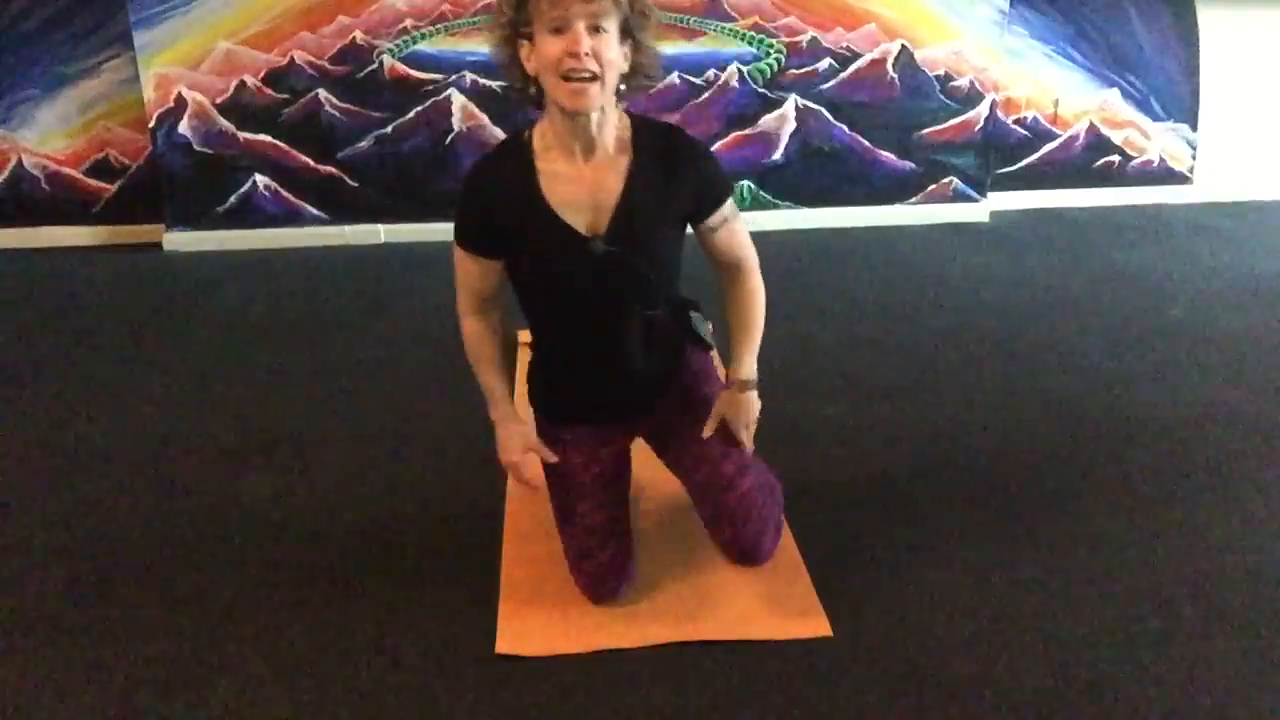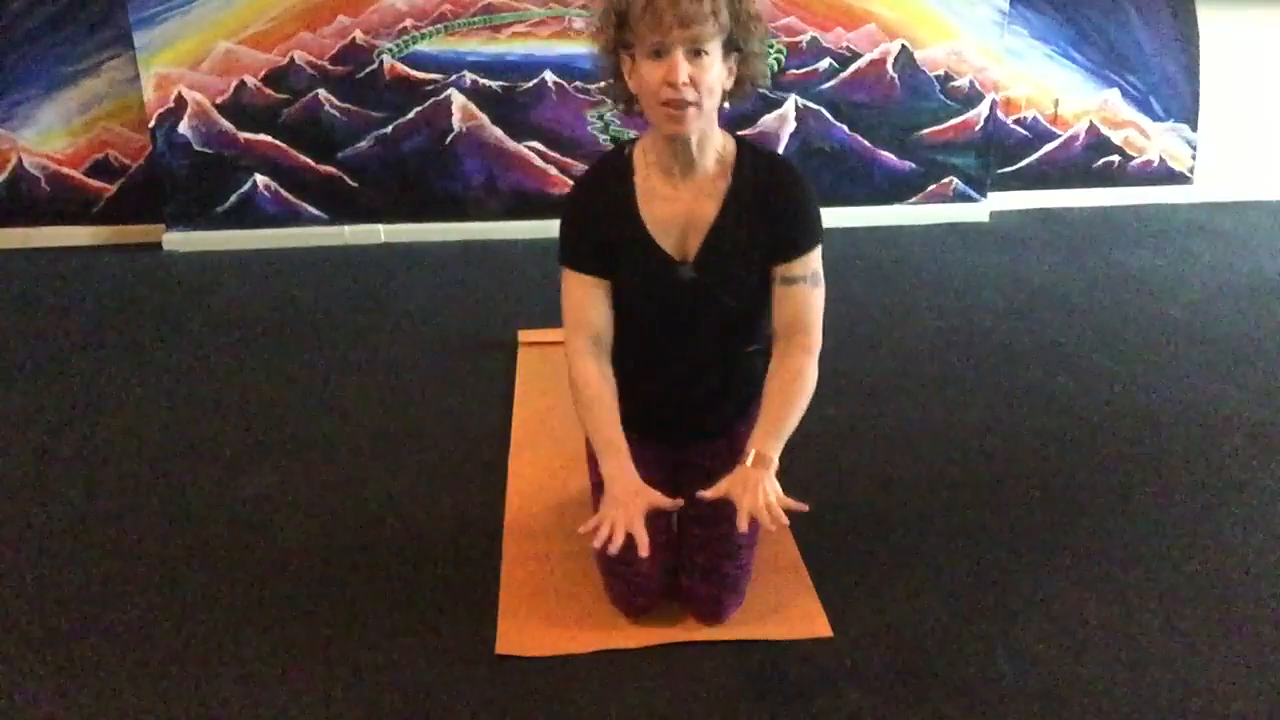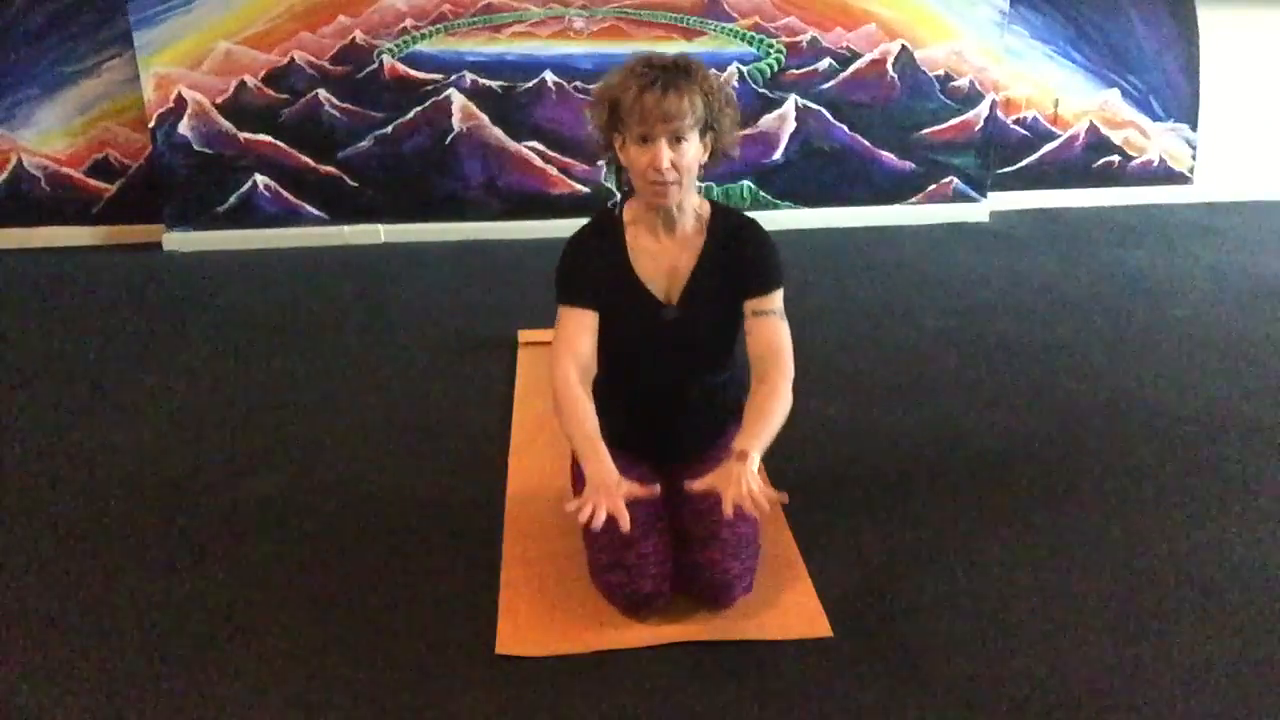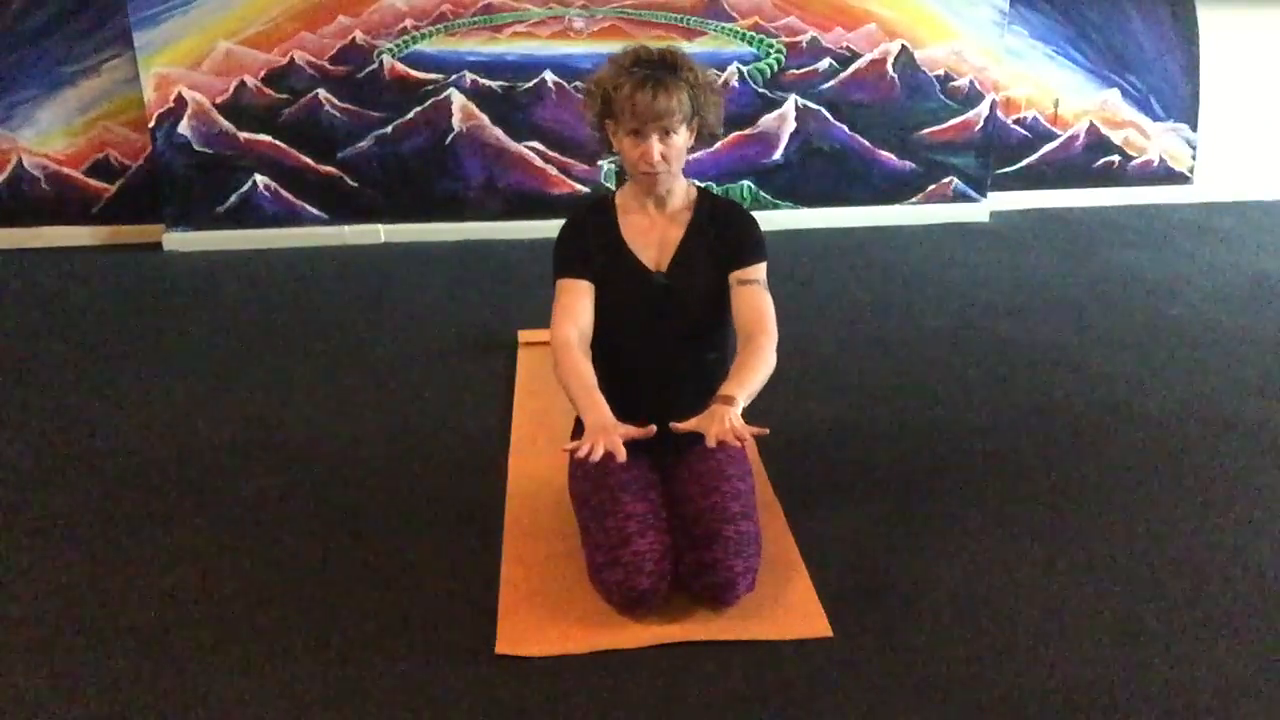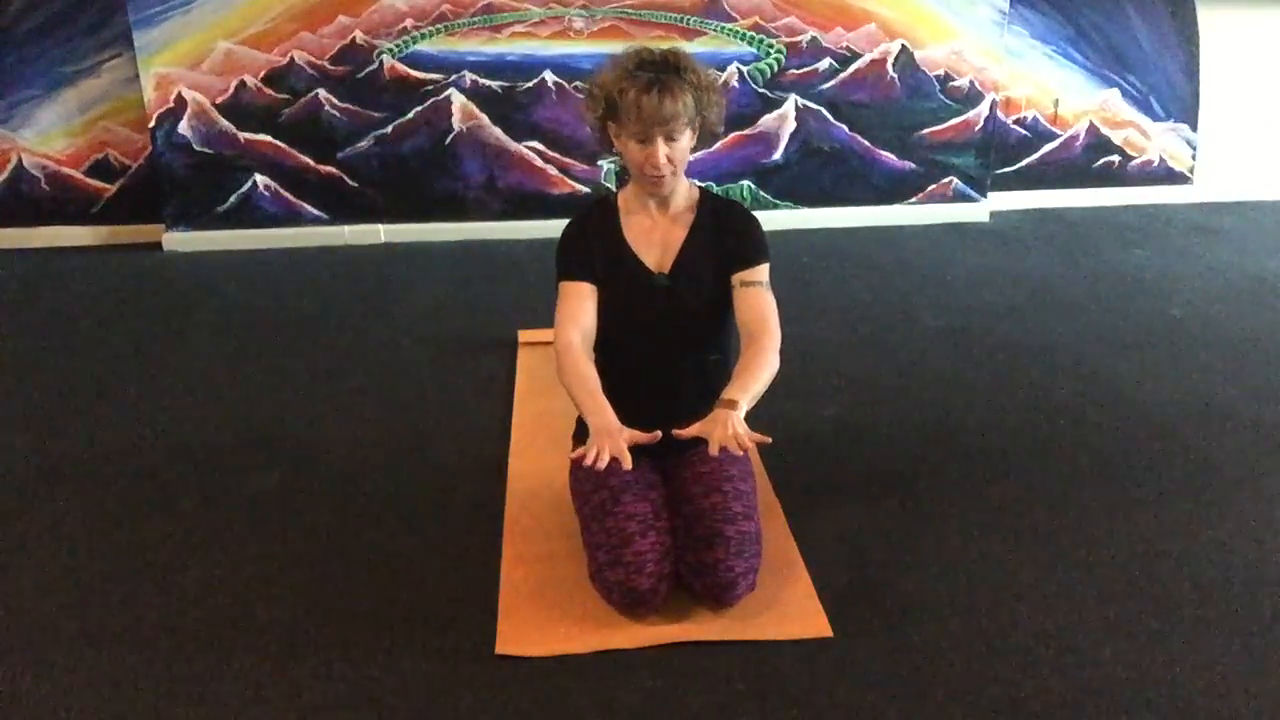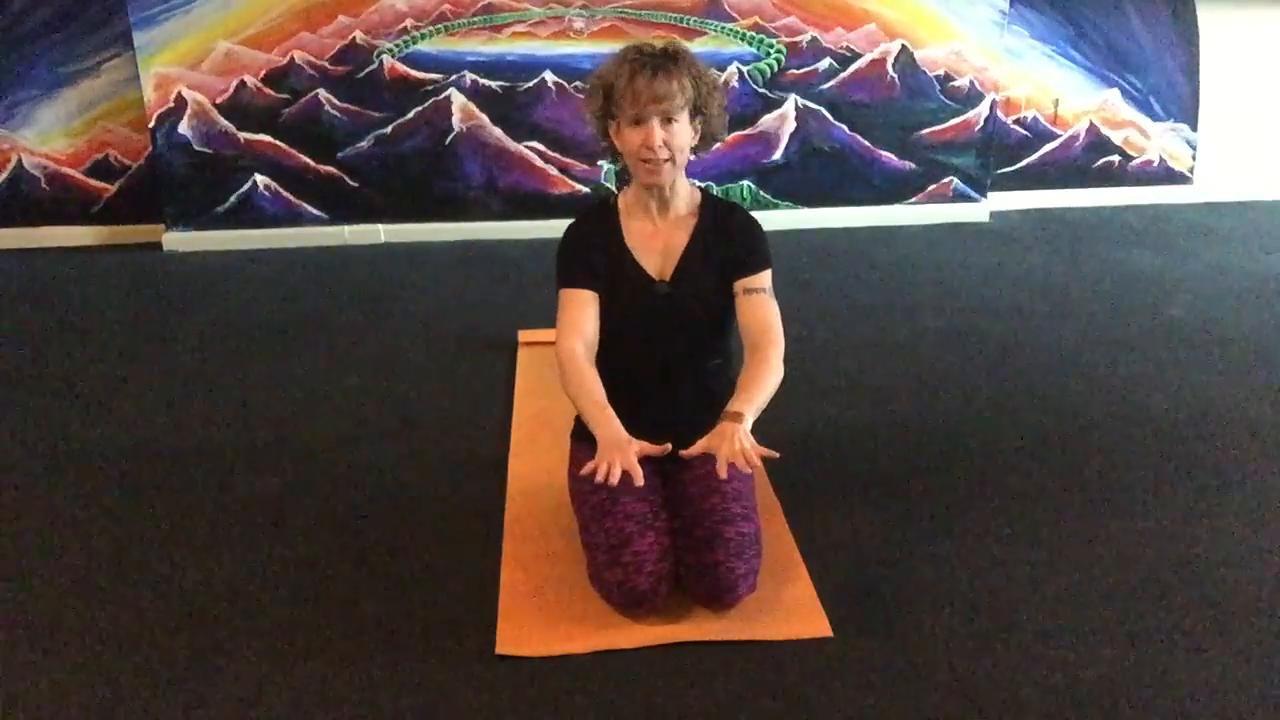
dt=0.7s
person 1, frame 1
left shoulder: (678, 158)
right shoulder: (495, 182)
left elbow: (741, 269)
right elbow: (477, 311)
left wrist: (743, 380)
right wrist: (505, 416)
left hip: (673, 376)
right hip: (569, 405)
left knee: (754, 540)
right knee: (603, 583)
left ankle: (701, 463)
right ankle: (611, 480)
person 1, frame 2
left shoulder: (778, 188)
right shoulder: (597, 194)
left elbow: (799, 346)
right elbow: (587, 349)
left wrist: (761, 461)
right wrist: (619, 474)
left hip: (733, 421)
right hip: (633, 421)
left knee: (713, 602)
right knee: (637, 595)
left ankle: (698, 515)
right ankle: (654, 494)
person 1, frame 3
left shoulder: (745, 244)
right shoulder: (591, 249)
left elbow: (776, 372)
right elbow: (569, 373)
left wrist: (743, 460)
right wrist: (599, 470)
left hip: (711, 439)
right hip: (621, 442)
left knee: (721, 583)
right knee: (638, 590)
left ankle: (685, 502)
right ankle: (646, 503)
person 1, frame 4
left shoulder: (730, 225)
right shoulder: (586, 230)
left elbow: (761, 338)
right elbow: (569, 339)
left wrist: (727, 405)
right wrist: (597, 417)
left hip: (702, 432)
right hip: (618, 431)
left knee: (725, 581)
right knee: (636, 587)
left ankle: (678, 494)
person 1, frame 5
left shoulder: (733, 225)
right shoulder: (588, 231)
left elbow: (764, 339)
right elbow: (572, 341)
left wrist: (730, 409)
right wrist: (603, 423)
left hip: (703, 432)
right hip: (618, 434)
left knee: (726, 583)
right knee: (635, 589)
left ankle: (675, 500)
right ankle: (643, 497)
person 1, frame 6
left shoulder: (735, 229)
right shoulder: (588, 235)
left elbow: (767, 347)
right elbow: (574, 350)
left wrist: (736, 421)
right wrist: (611, 435)
left hip: (705, 432)
right hip: (614, 434)
left knee: (726, 585)
right knee: (636, 589)
left ankle: (677, 501)
right ankle: (643, 499)
